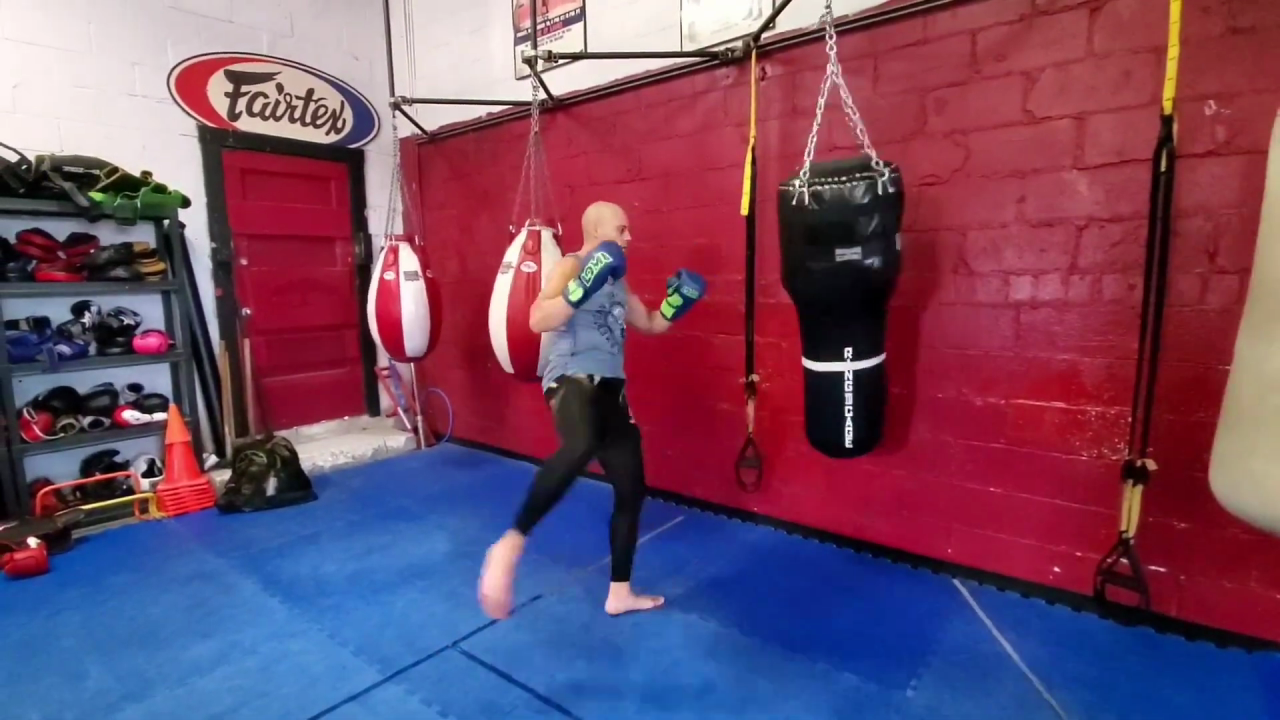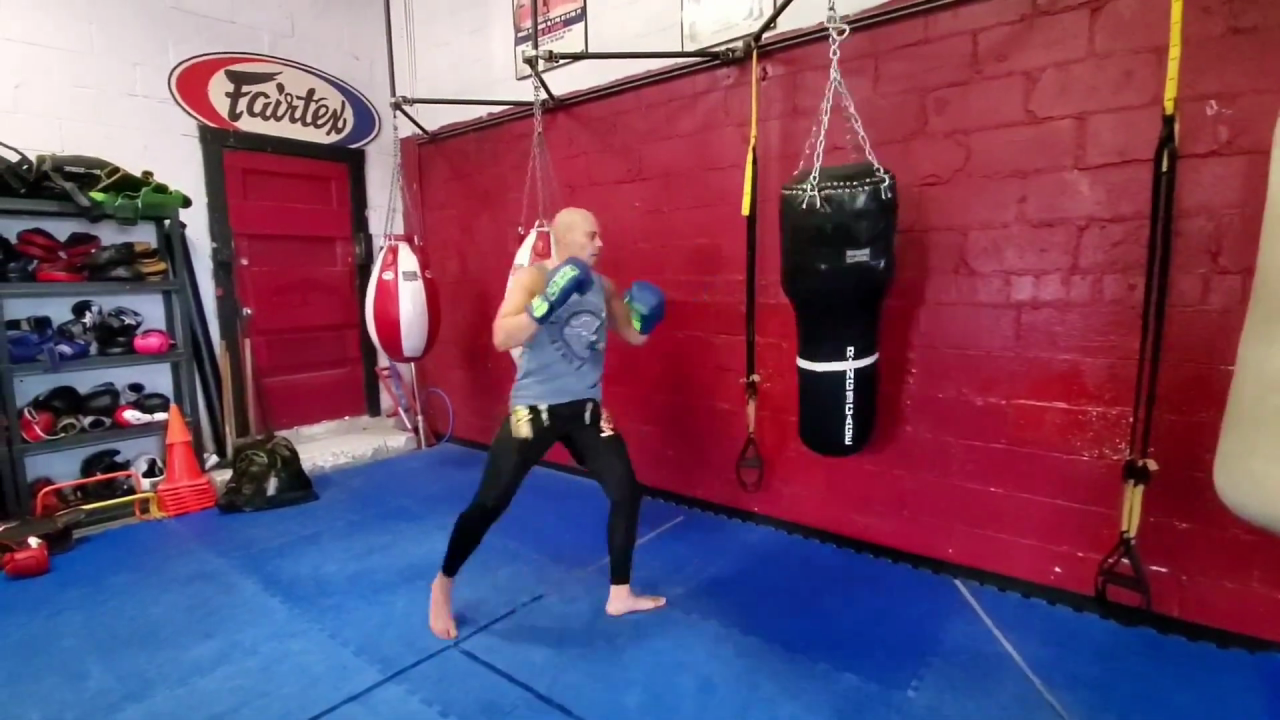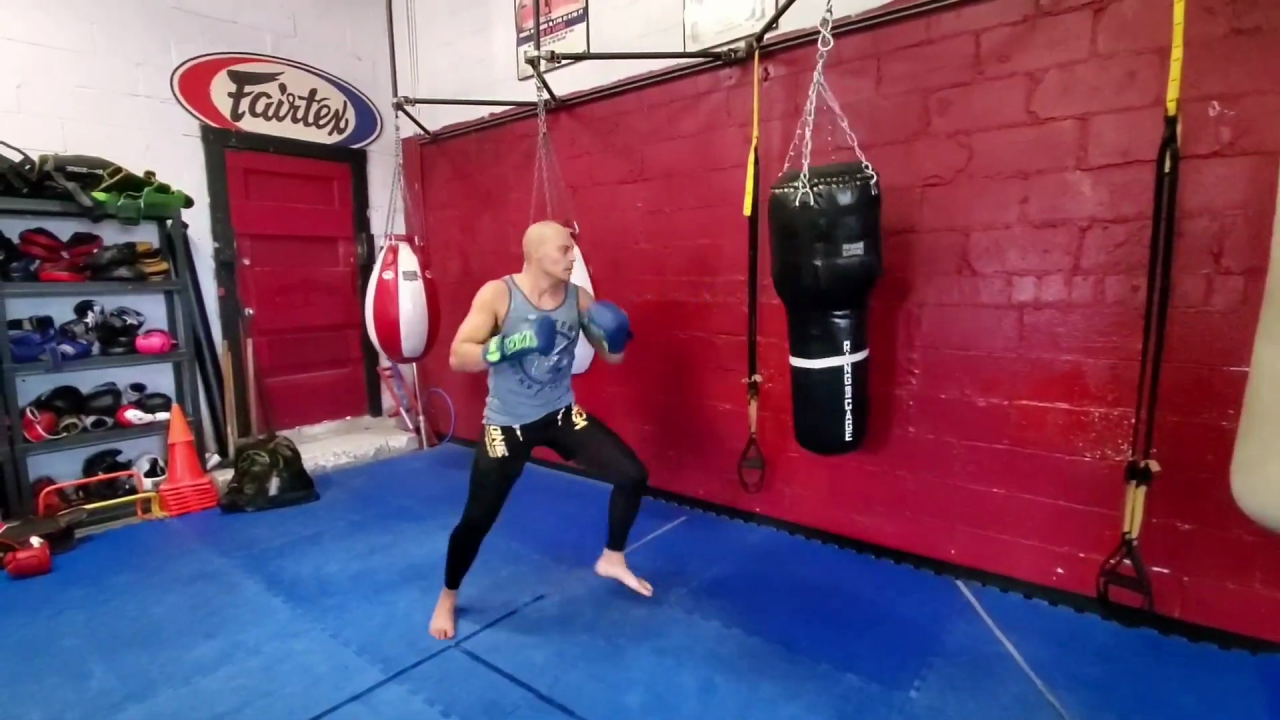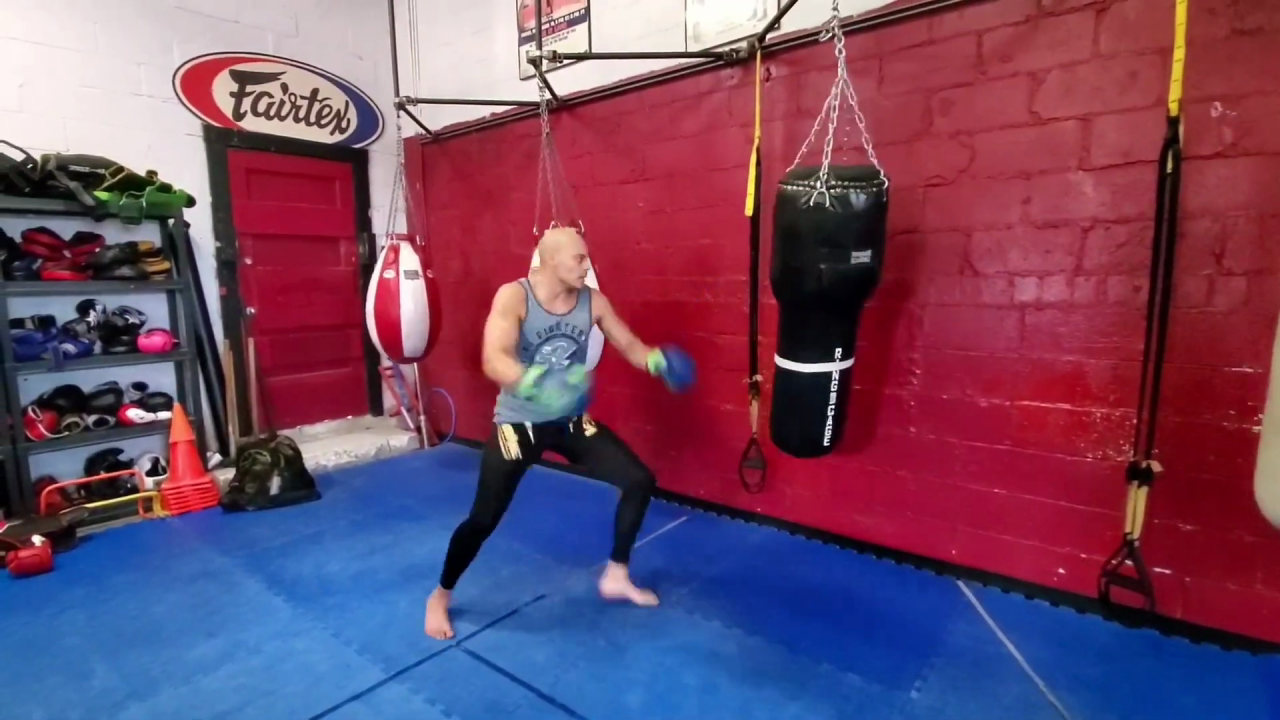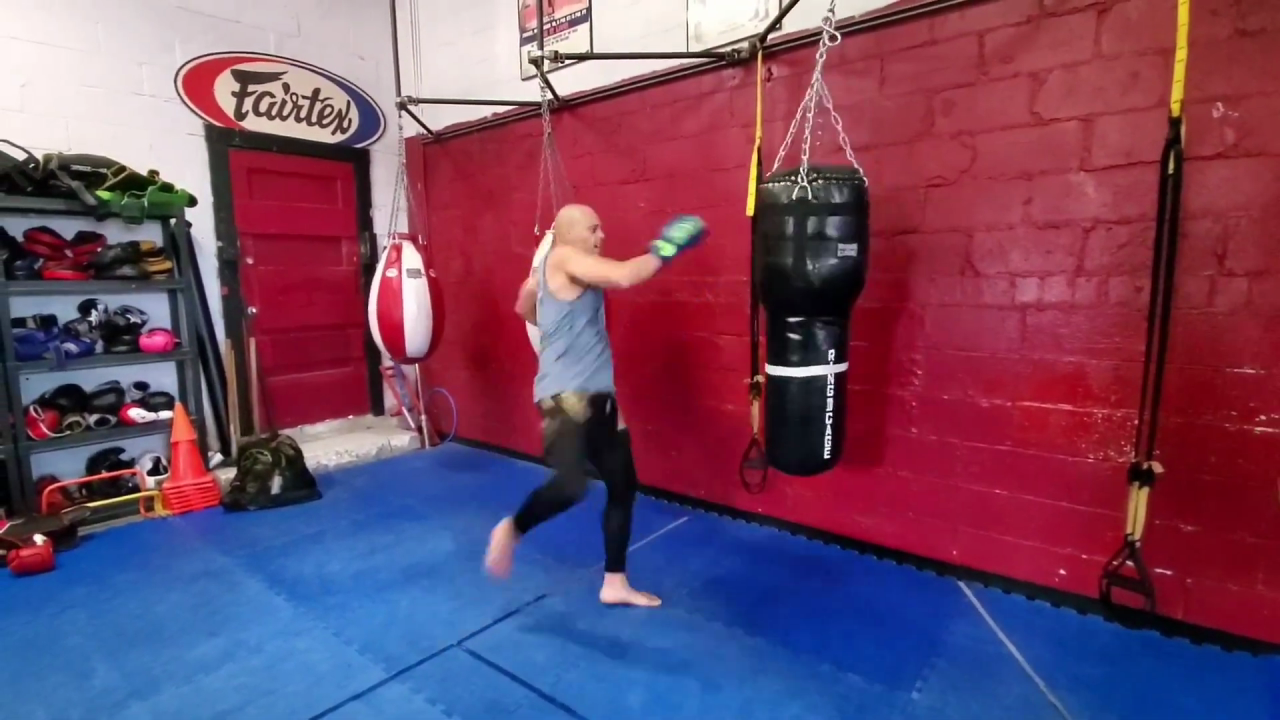
dt=0.2s
person 1, frame 1
left shoulder: (613, 279)
right shoulder: (572, 269)
left elbow: (651, 323)
right elbow: (540, 321)
left wrist: (678, 300)
right wrist: (585, 286)
left hip: (610, 390)
right hip: (575, 382)
left knee: (632, 489)
right knee: (577, 451)
left ankle: (620, 592)
right ankle: (510, 545)
person 1, frame 2
left shoulder: (601, 285)
right shoulder: (533, 277)
left elbow: (634, 336)
right elbow: (502, 338)
left wrist: (644, 315)
right wrist: (549, 302)
left hip: (585, 408)
right hip: (535, 407)
left knee: (627, 493)
right knee: (490, 501)
left ankle: (620, 595)
right ankle: (443, 584)
person 1, frame 3
left shoulder: (579, 298)
right shoulder: (496, 294)
left elbow: (612, 356)
right elbow: (458, 357)
left wrist: (613, 337)
right wrist: (506, 346)
left hip: (561, 415)
right hip: (507, 423)
left knee: (633, 474)
right knee: (477, 519)
left ankle: (613, 559)
right ankle: (447, 598)
person 1, frame 4
left shoulder: (593, 301)
right shoulder: (513, 296)
left elbow: (631, 347)
right elbow: (495, 362)
left wrist: (664, 363)
right wrist: (541, 387)
left hip: (572, 419)
right hip: (519, 424)
left knee: (640, 481)
right knee: (484, 518)
left ankle: (617, 574)
right ankle: (440, 596)
person 1, frame 5
left shoulder: (545, 273)
right shoulder: (564, 258)
left elbow: (525, 308)
right elbow: (625, 277)
right wrist: (669, 245)
left hip: (597, 396)
right hip: (568, 396)
left knee: (623, 487)
right knee: (571, 487)
left ankle: (615, 582)
right ankle: (511, 529)
